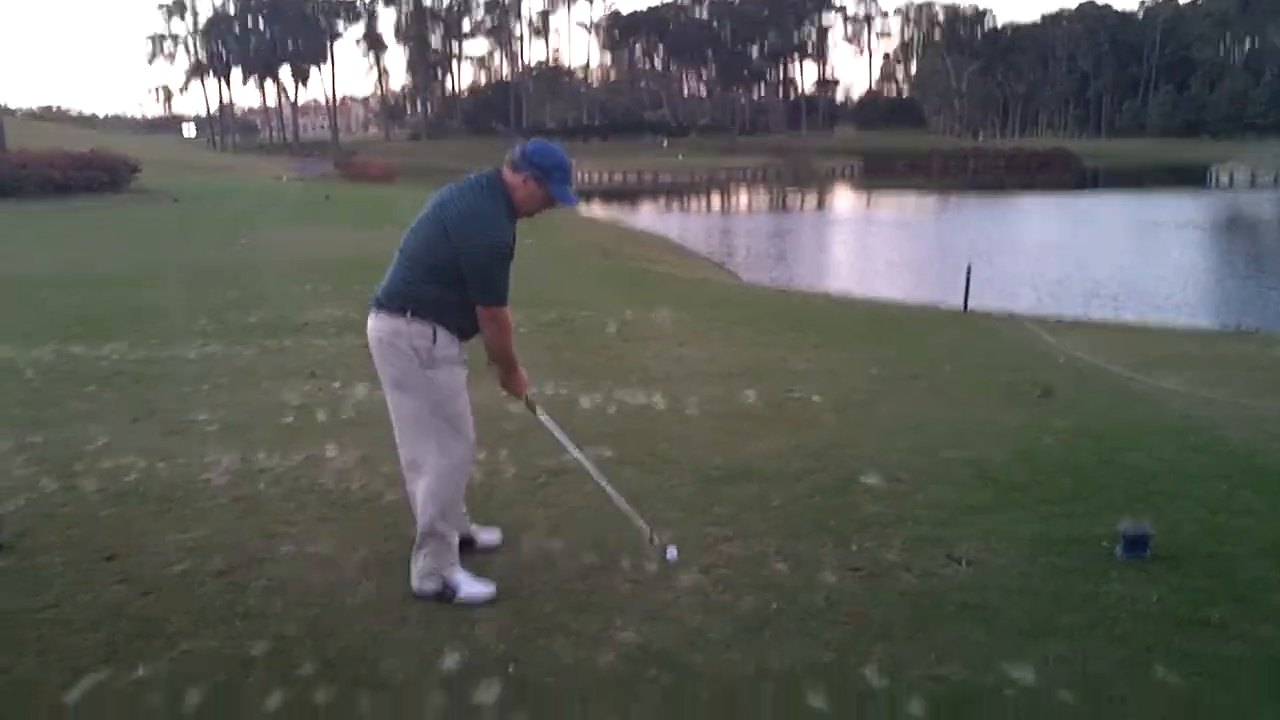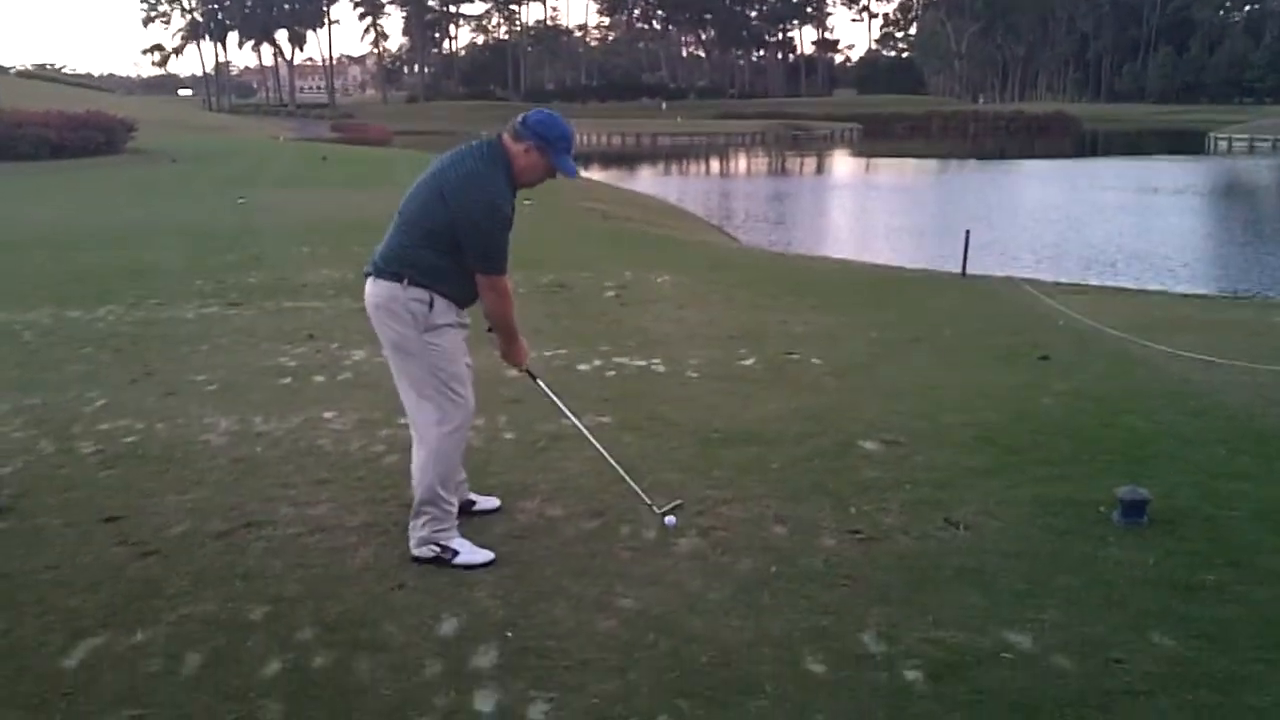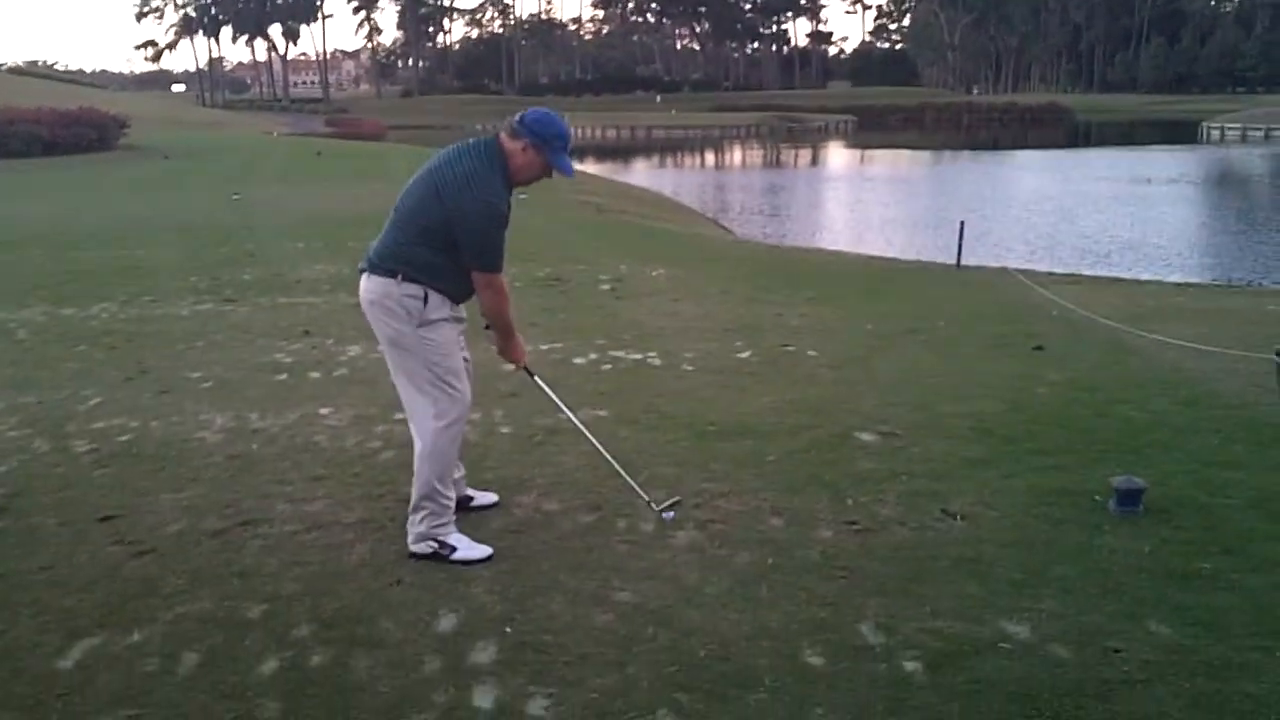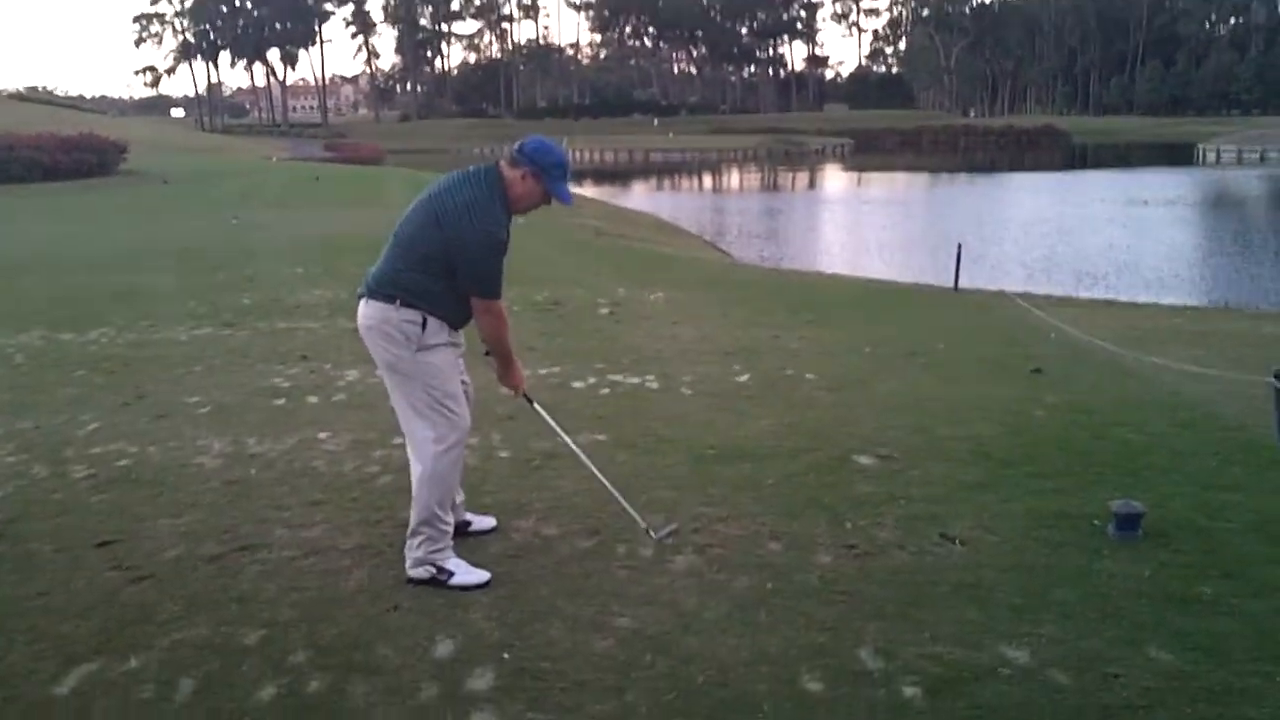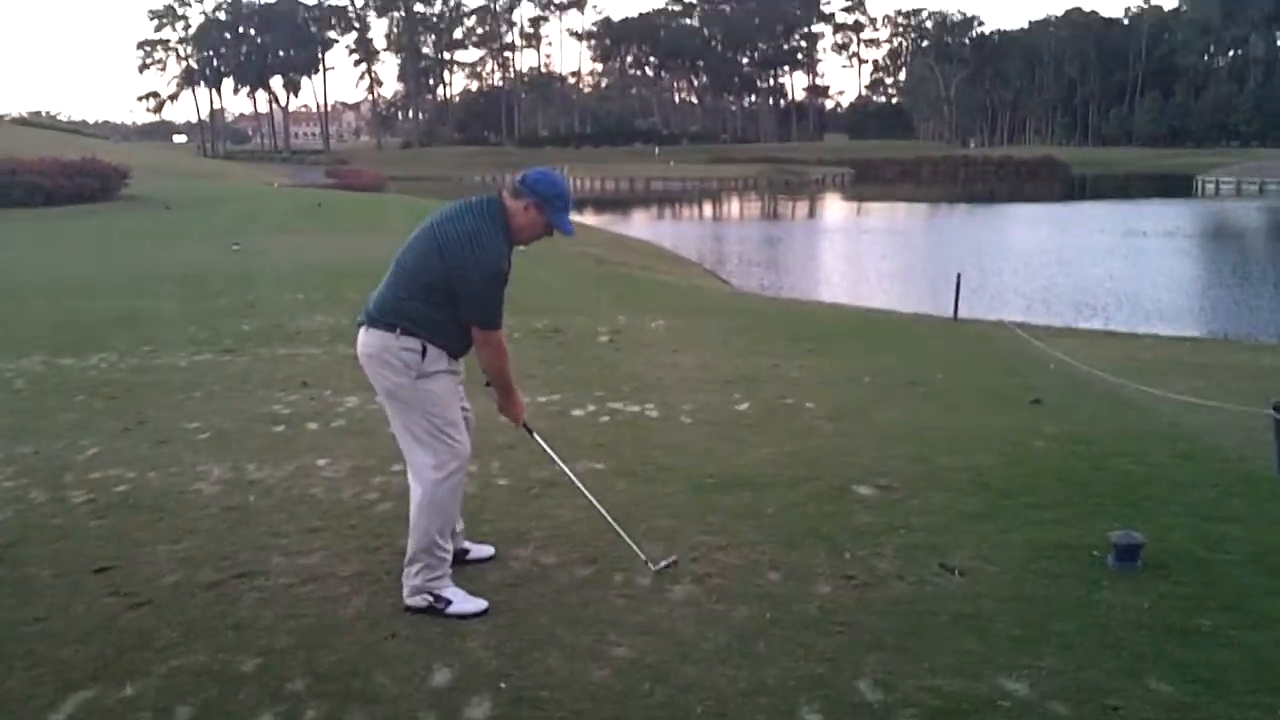
dt=0.1s
person 1, frame 1
left shoulder: (478, 191)
right shoulder: (487, 225)
right elbow: (493, 317)
right wrist: (511, 372)
left hip: (412, 324)
right hip: (415, 334)
left knee: (448, 437)
right knee: (447, 447)
left ankle: (452, 528)
right ankle: (434, 570)
person 1, frame 2
left shoulder: (479, 158)
right shoulder: (487, 192)
right elbow: (492, 286)
right wrist: (511, 341)
left hip: (411, 290)
right hip: (412, 299)
left knee: (447, 402)
right knee: (447, 411)
left ankle: (451, 493)
right ankle: (433, 534)
person 1, frame 3
left shoulder: (476, 156)
right shoulder: (482, 191)
right elbow: (489, 283)
right wrist: (509, 338)
left hip: (415, 288)
right hip: (406, 295)
left knee: (451, 388)
right knee: (444, 406)
left ankle: (448, 488)
right ankle: (430, 532)
person 1, frame 4
left shoulder: (475, 184)
right shoulder: (482, 218)
right elbow: (488, 310)
right wrist: (508, 365)
left hip: (413, 313)
right hip: (404, 321)
left knee: (452, 409)
right knee: (444, 431)
left ankle: (448, 513)
right ankle: (428, 557)
person 1, frame 5
left shoulder: (478, 214)
right shoulder: (483, 248)
right elbow: (488, 340)
right wrist: (509, 396)
left hip: (413, 341)
right hip: (403, 348)
left knee: (455, 434)
right knee: (443, 458)
left ankle: (446, 541)
right ankle: (426, 585)
